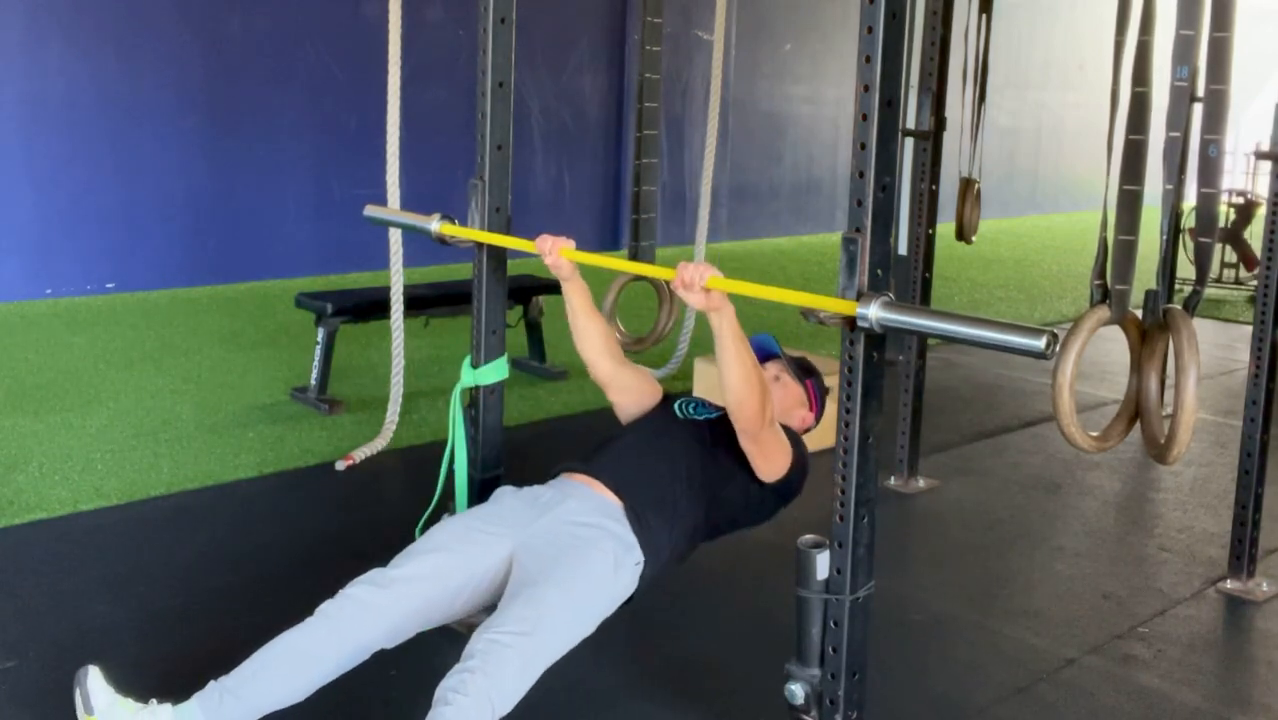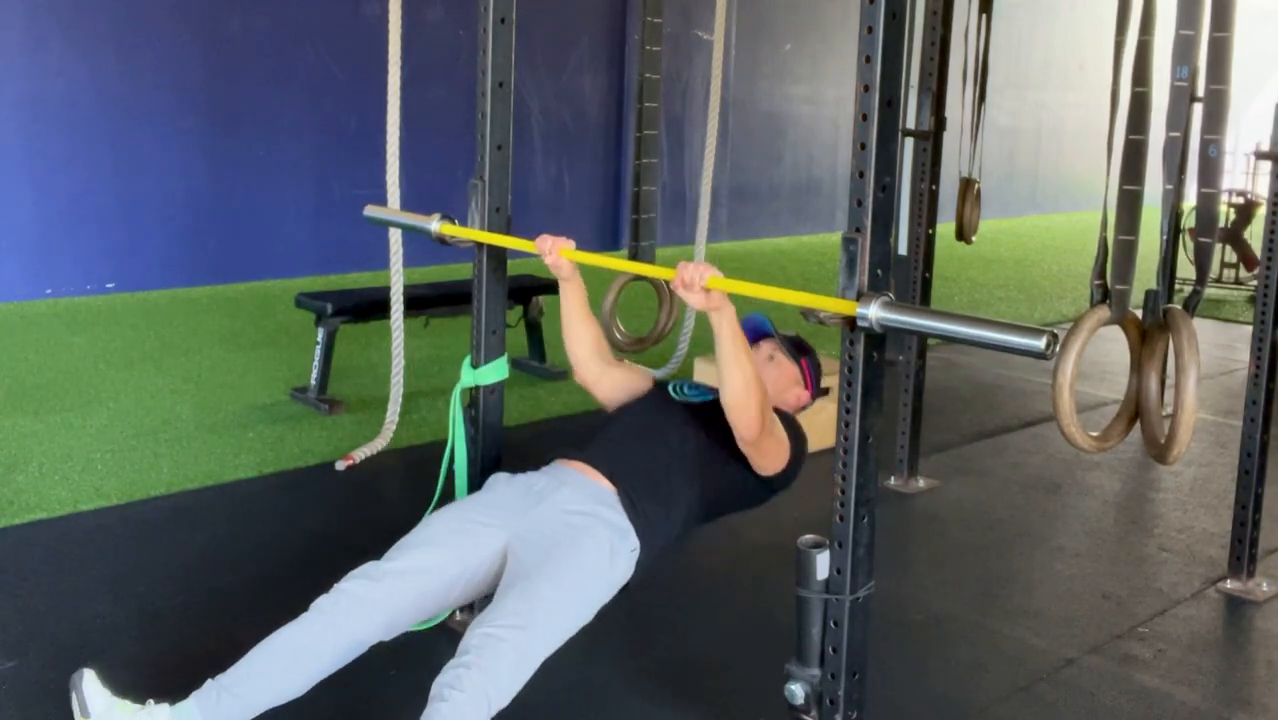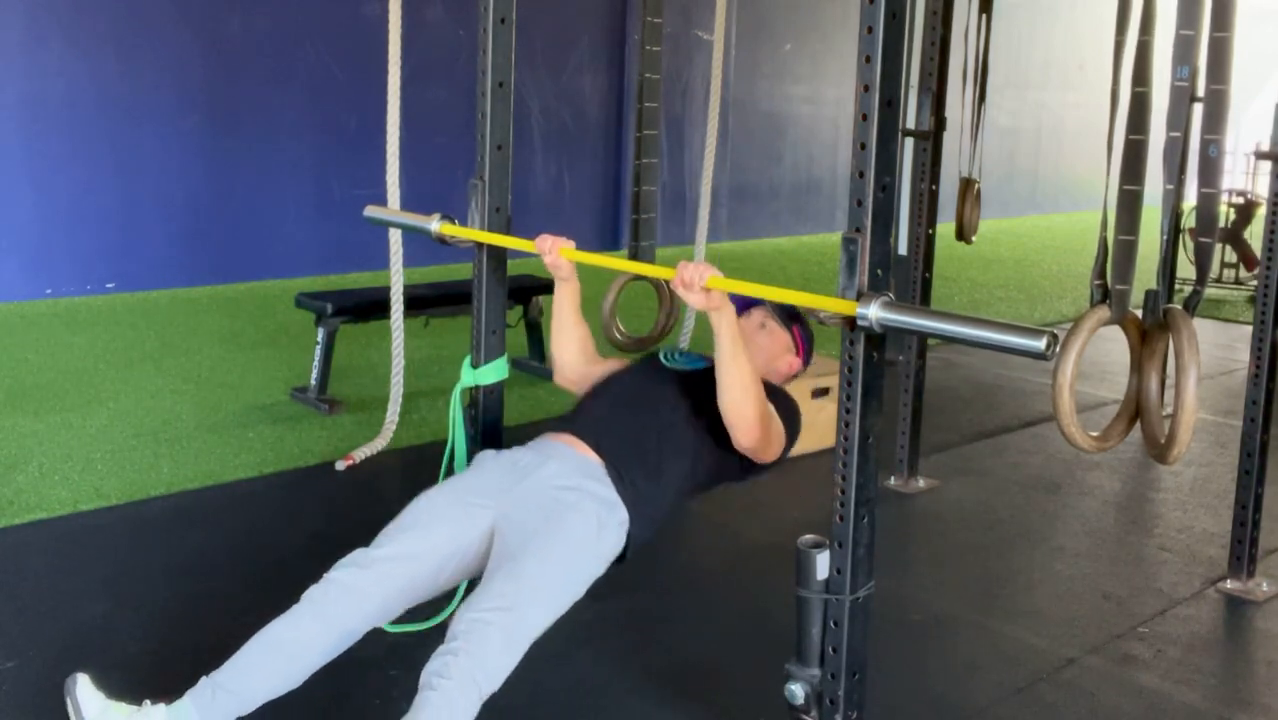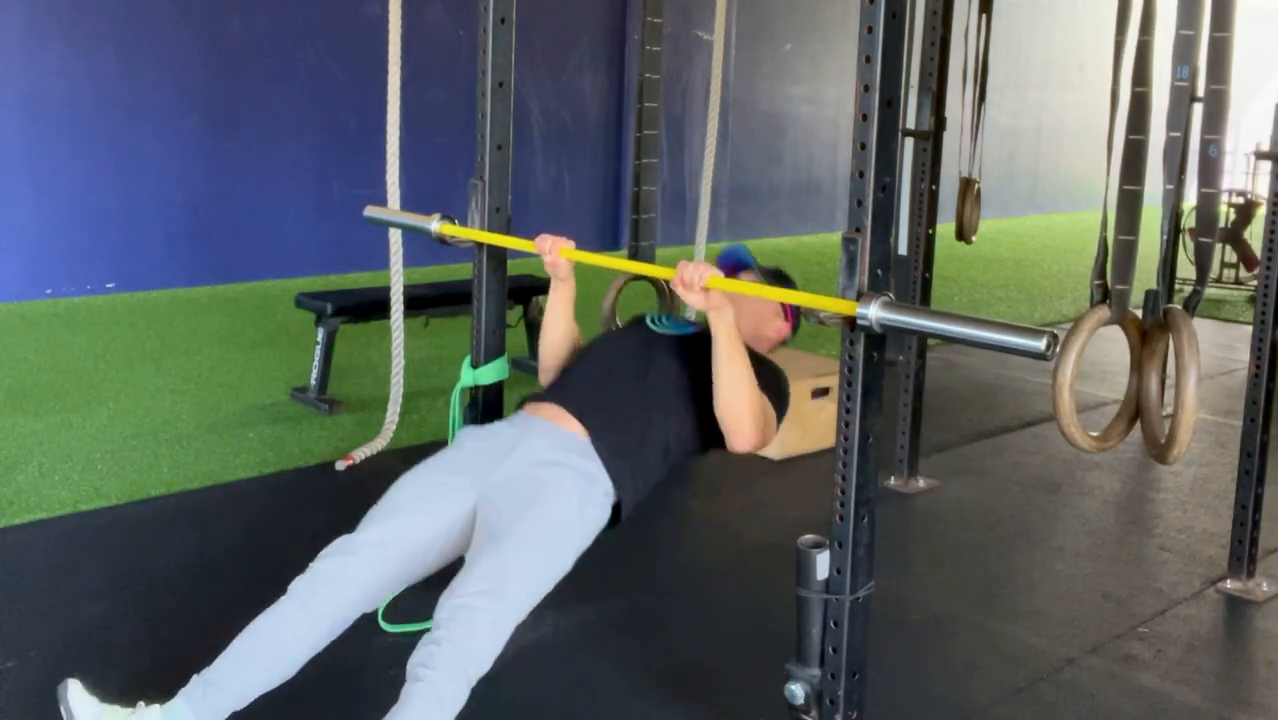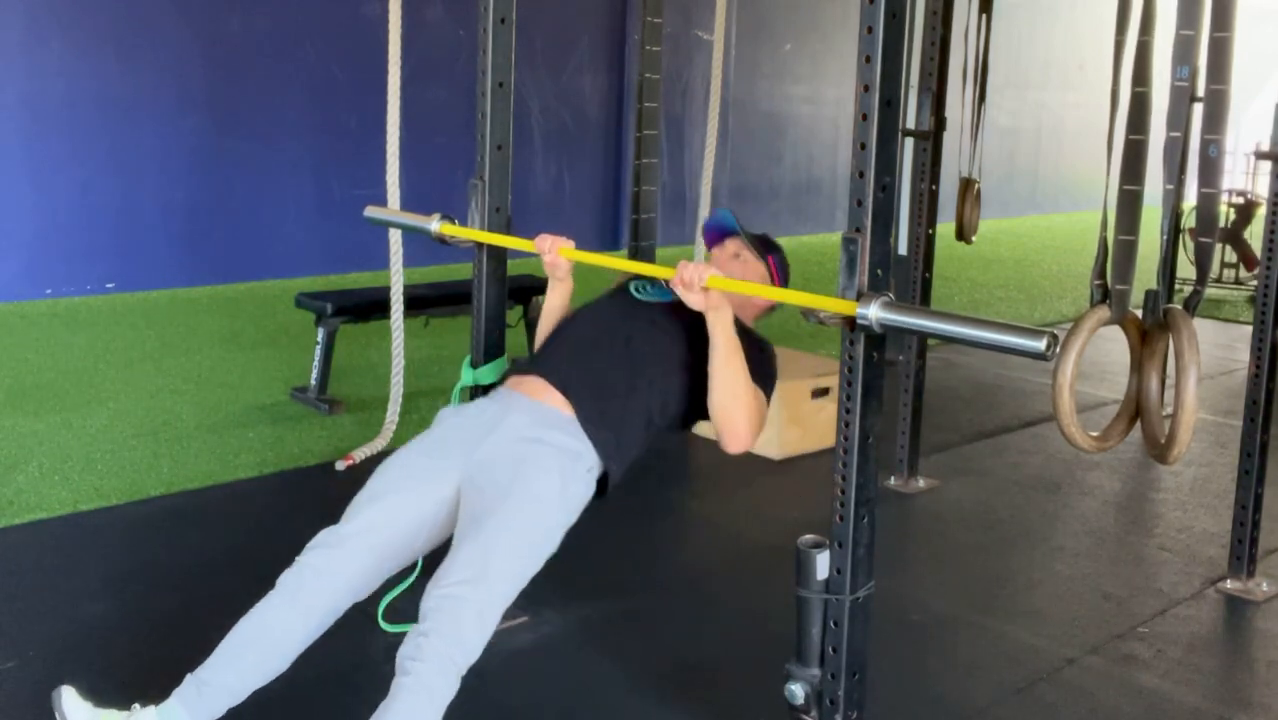
dt=0.1s
person 1, frame 1
left shoulder: (776, 463)
right shoulder: (681, 412)
left elbow: (752, 416)
right elbow: (607, 364)
left wrist: (720, 311)
right wrist: (568, 274)
left hip: (604, 541)
right hip: (529, 506)
right knee: (373, 603)
person 1, frame 2
left shoulder: (776, 448)
right shoulder: (679, 395)
left elbow: (749, 433)
right elbow: (592, 368)
left wrist: (720, 314)
right wrist: (568, 277)
left hip: (598, 528)
right hip: (524, 491)
left knee: (489, 658)
right knee: (370, 595)
person 1, frame 3
left shoulder: (772, 412)
right shoulder: (674, 366)
left elbow: (747, 430)
right elbow: (574, 369)
left wrist: (718, 311)
right wrist: (564, 276)
left hip: (589, 506)
right hip: (514, 469)
left knee: (477, 645)
right knee: (360, 583)
person 1, frame 4
left shoulder: (758, 376)
right shoulder: (661, 326)
left elbow: (742, 433)
right elbow: (554, 375)
left wrist: (721, 312)
right wrist: (563, 283)
left hip: (571, 476)
right hip: (494, 443)
left knee: (465, 630)
right knee: (344, 573)
person 1, frame 5
left shoulder: (745, 347)
right shoulder: (643, 294)
left elbow: (737, 434)
left wrist: (717, 308)
right wrist: (560, 279)
left hip: (556, 453)
right hip: (480, 419)
left knee: (451, 619)
right knee: (332, 562)
